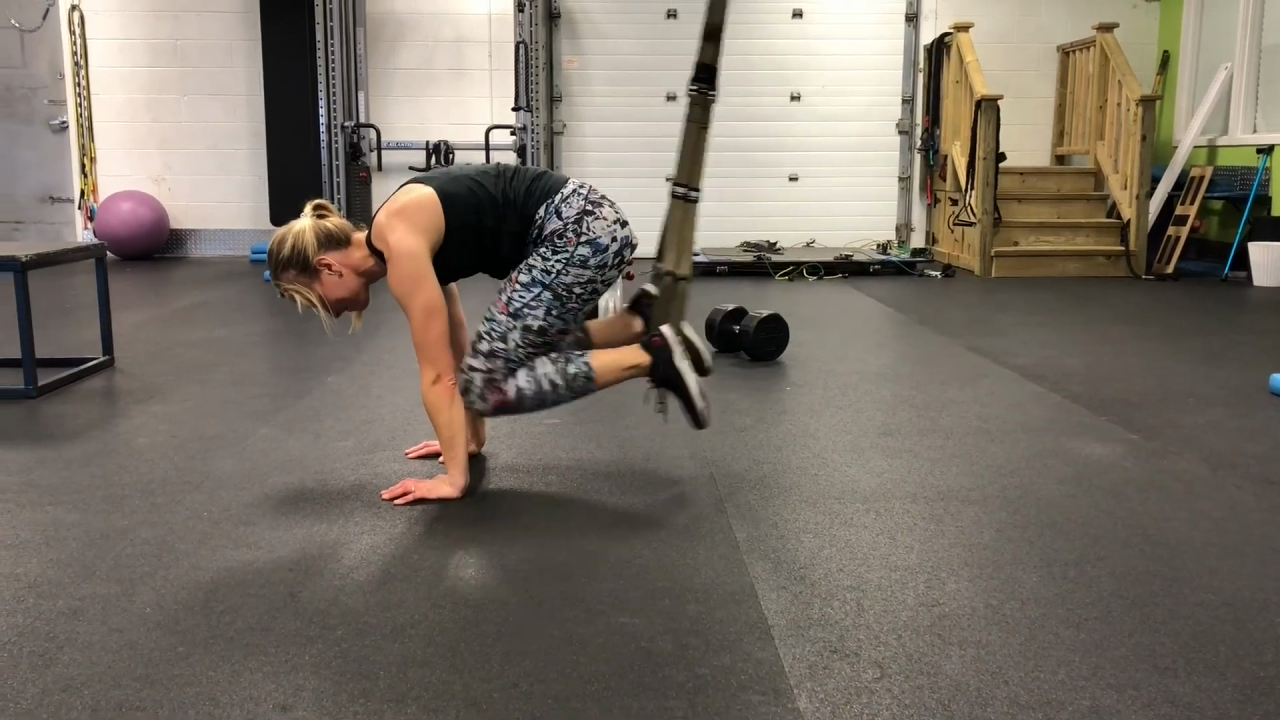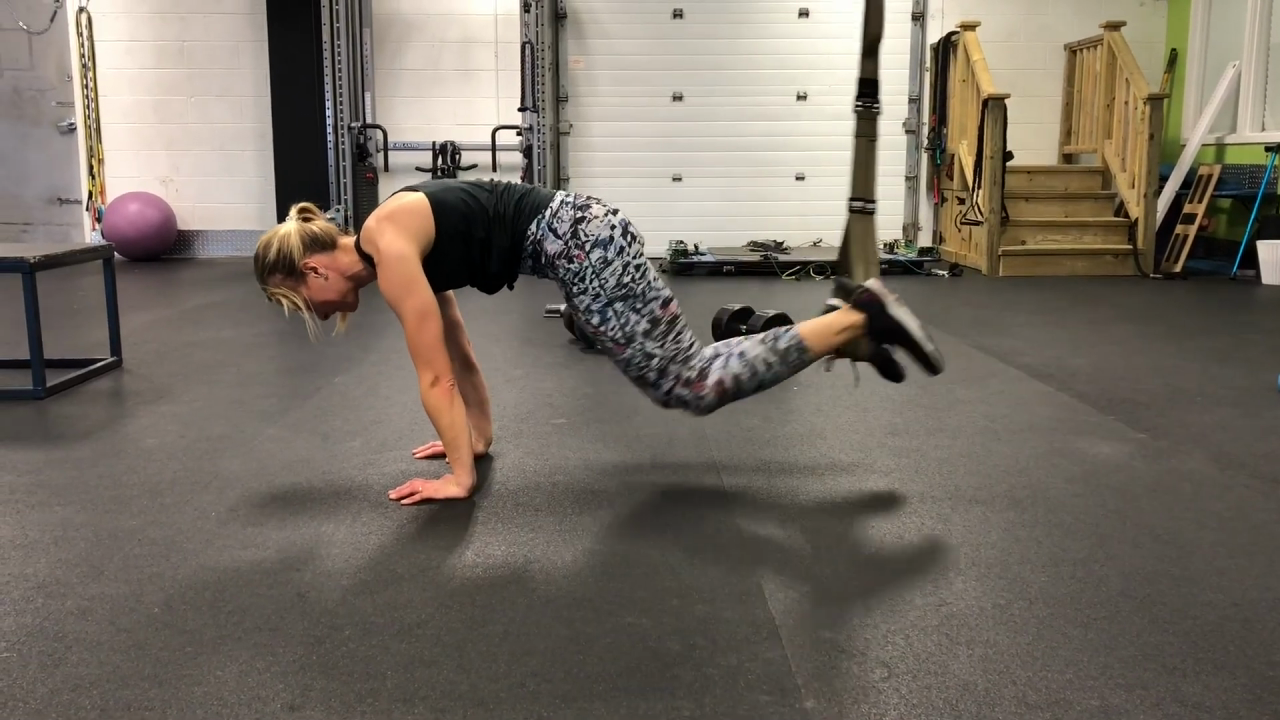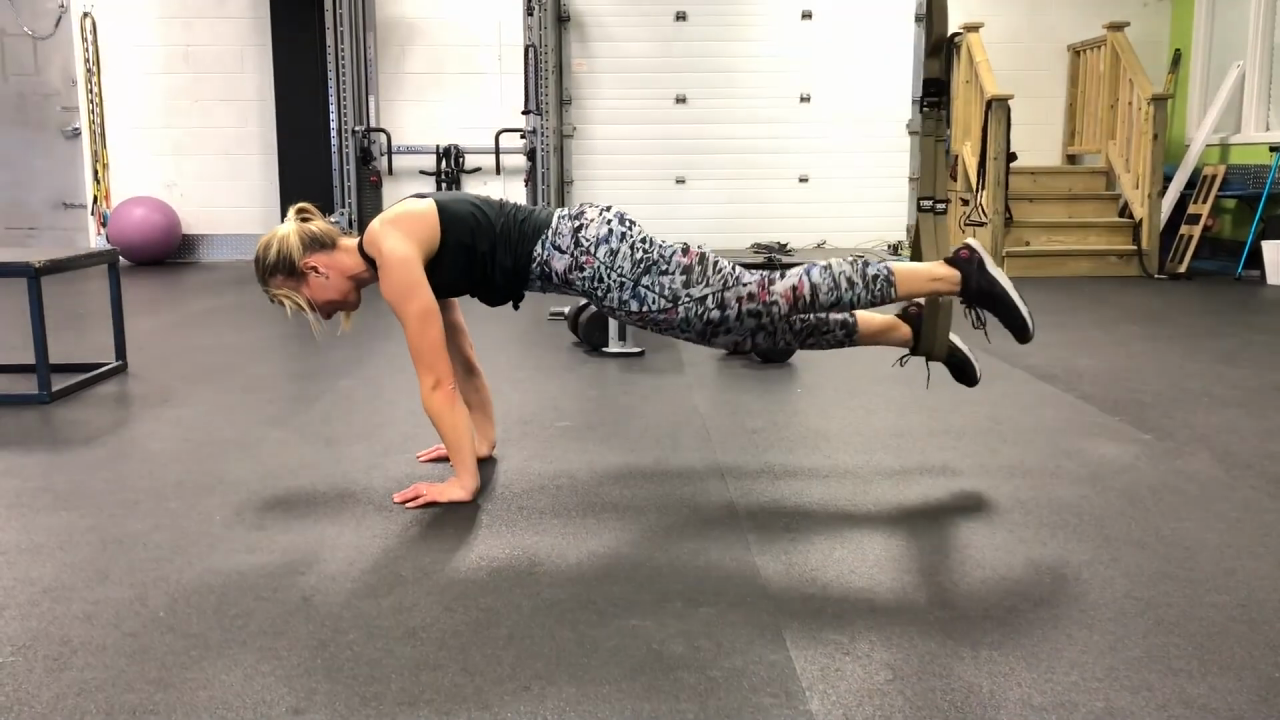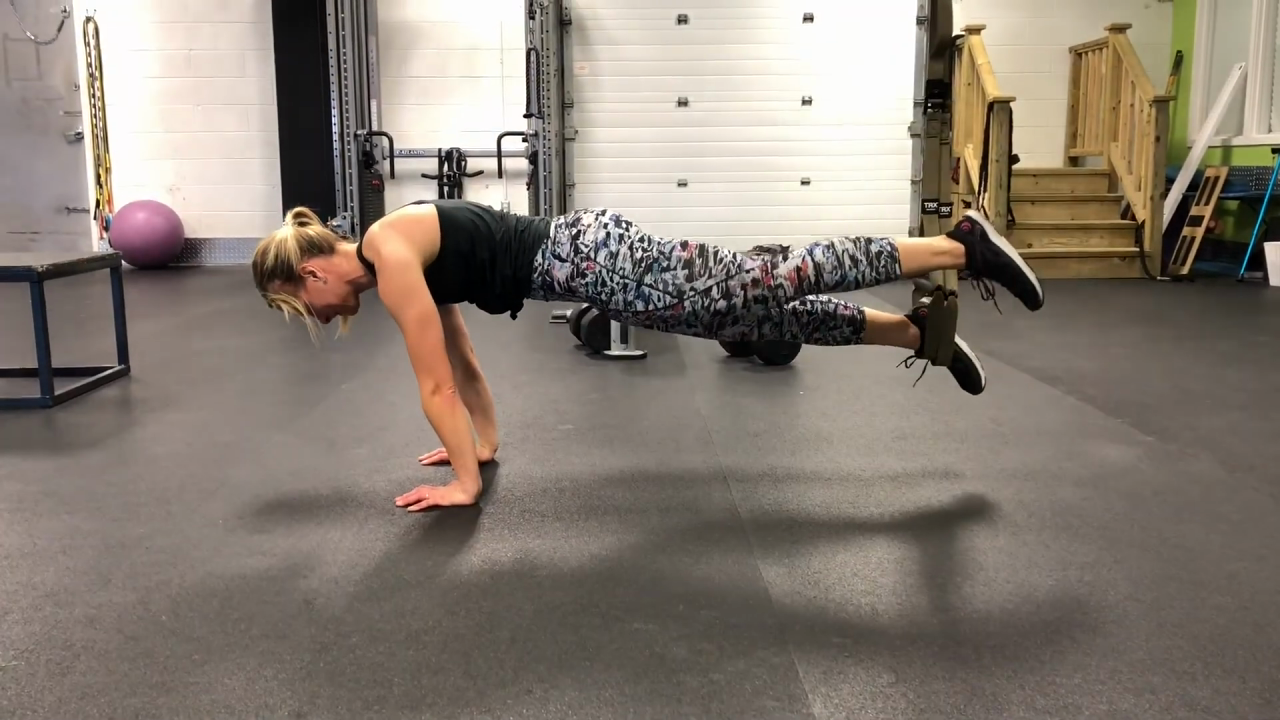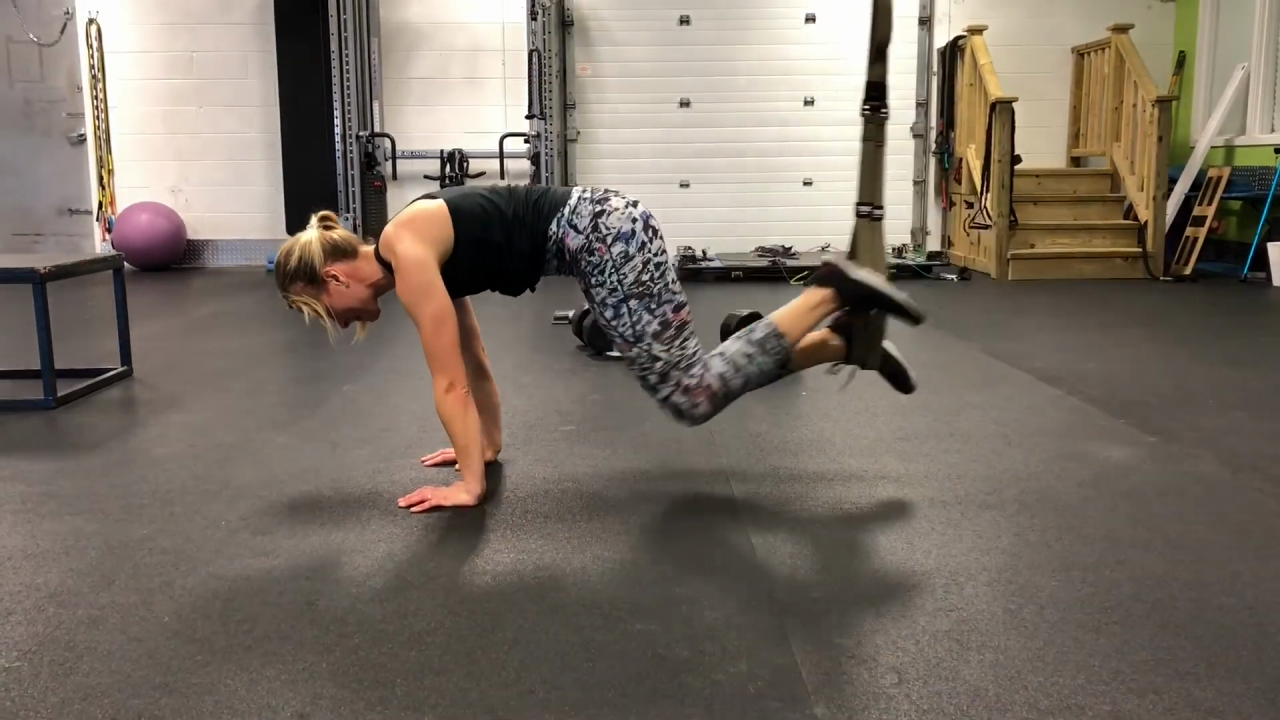
dt=0.5s
person 1, frame 1
left shoulder: (399, 245)
right shoulder: (403, 237)
left elbow: (438, 373)
right elbow: (456, 350)
left wrist: (454, 477)
right wrist: (470, 437)
left hip: (581, 228)
right hip: (588, 225)
left knee: (486, 386)
right knee: (519, 358)
left ankle: (648, 357)
right ankle: (640, 323)
person 1, frame 2
left shoulder: (388, 247)
right shoulder: (405, 250)
left elbow: (435, 377)
right elbow: (458, 355)
left wrist: (460, 476)
right wrist: (478, 437)
left hip: (578, 240)
right hip: (576, 239)
left knee: (692, 382)
right knee: (683, 371)
left ankle: (860, 316)
right ankle: (841, 332)
person 1, frame 3
left shoulder: (389, 250)
right shoulder: (408, 251)
left elbow: (437, 379)
right elbow: (460, 357)
left wrist: (464, 479)
right wrist: (481, 440)
left hip: (589, 253)
right hip: (586, 248)
left knee: (767, 299)
right knee: (761, 316)
left ankle: (956, 275)
right ankle: (911, 331)
person 1, frame 4
left shoulder: (388, 256)
right shoulder: (409, 260)
left elbow: (436, 384)
right elbow: (461, 360)
left wrist: (464, 482)
right wrist: (484, 443)
left hip: (592, 258)
right hip: (587, 255)
left knee: (777, 285)
right knee: (769, 308)
left ankle: (960, 247)
right ankle: (920, 333)
person 1, frame 5
left shoulder: (406, 252)
right shoulder: (421, 254)
left elbow: (449, 381)
right elbow: (471, 361)
left wrist: (471, 484)
right wrist: (488, 444)
left hip: (602, 232)
right hip: (598, 232)
left knee: (695, 394)
right knee: (700, 377)
left ankle: (830, 294)
right ankle: (841, 339)
